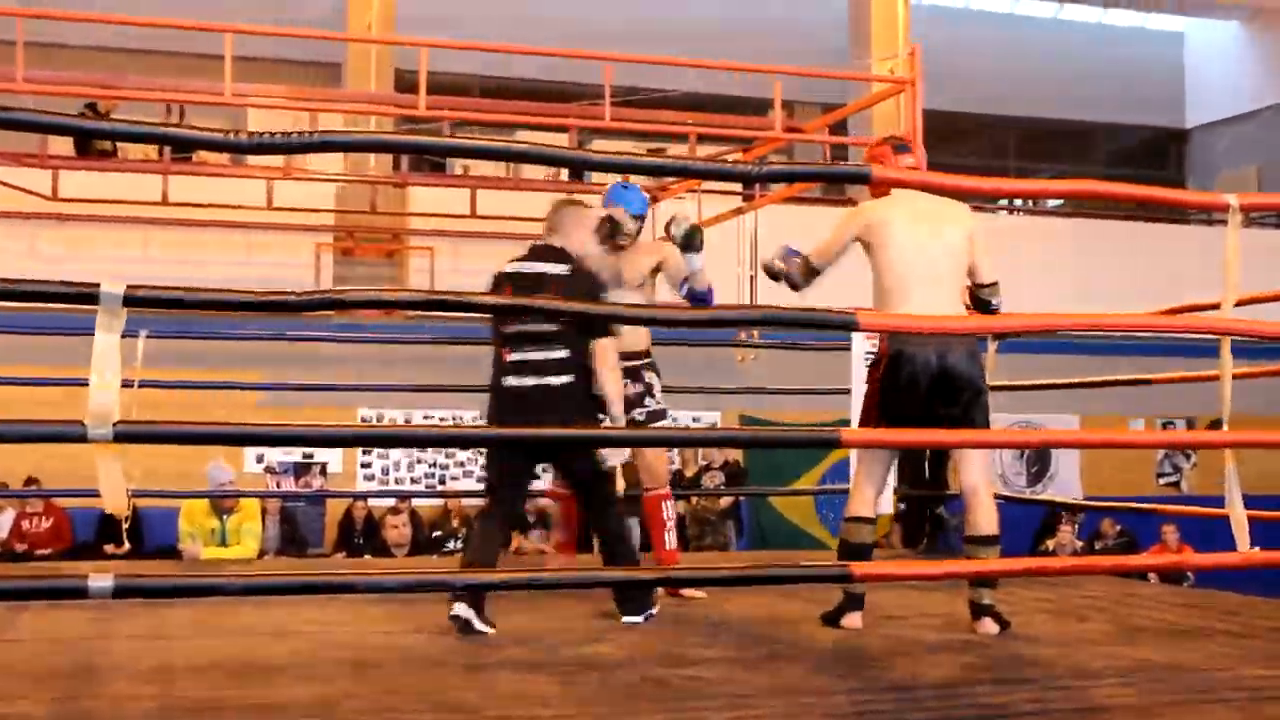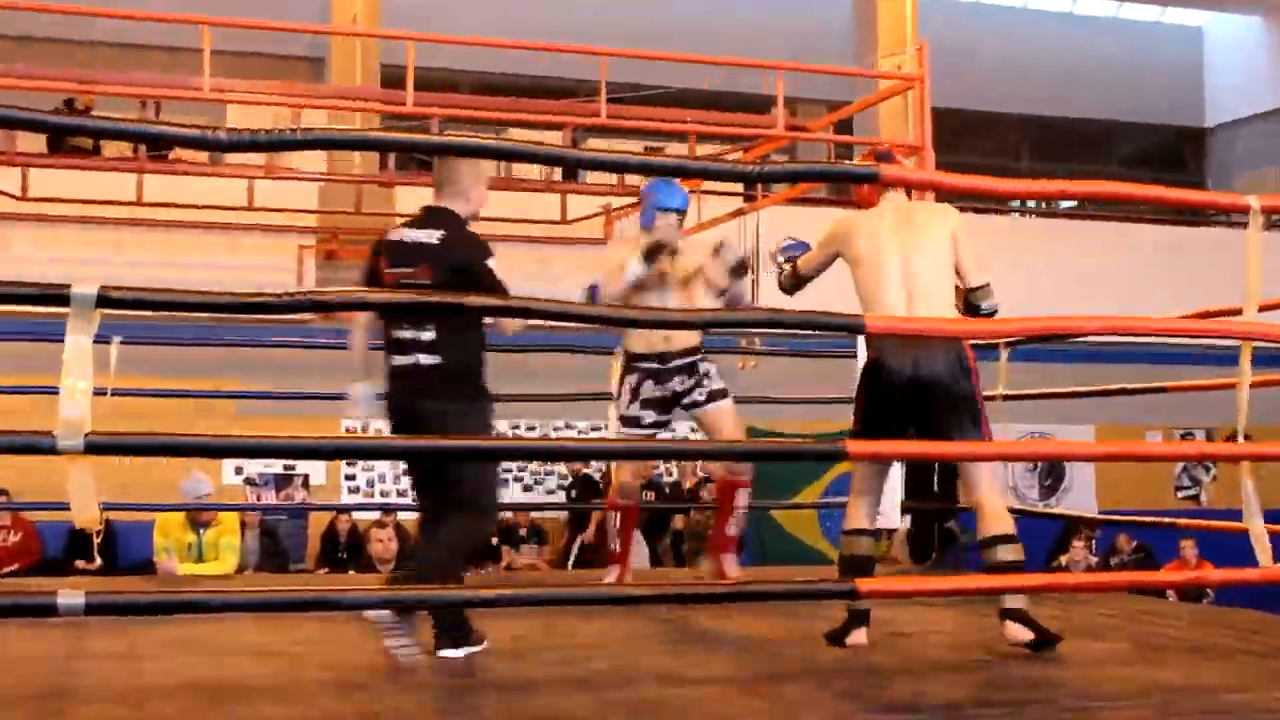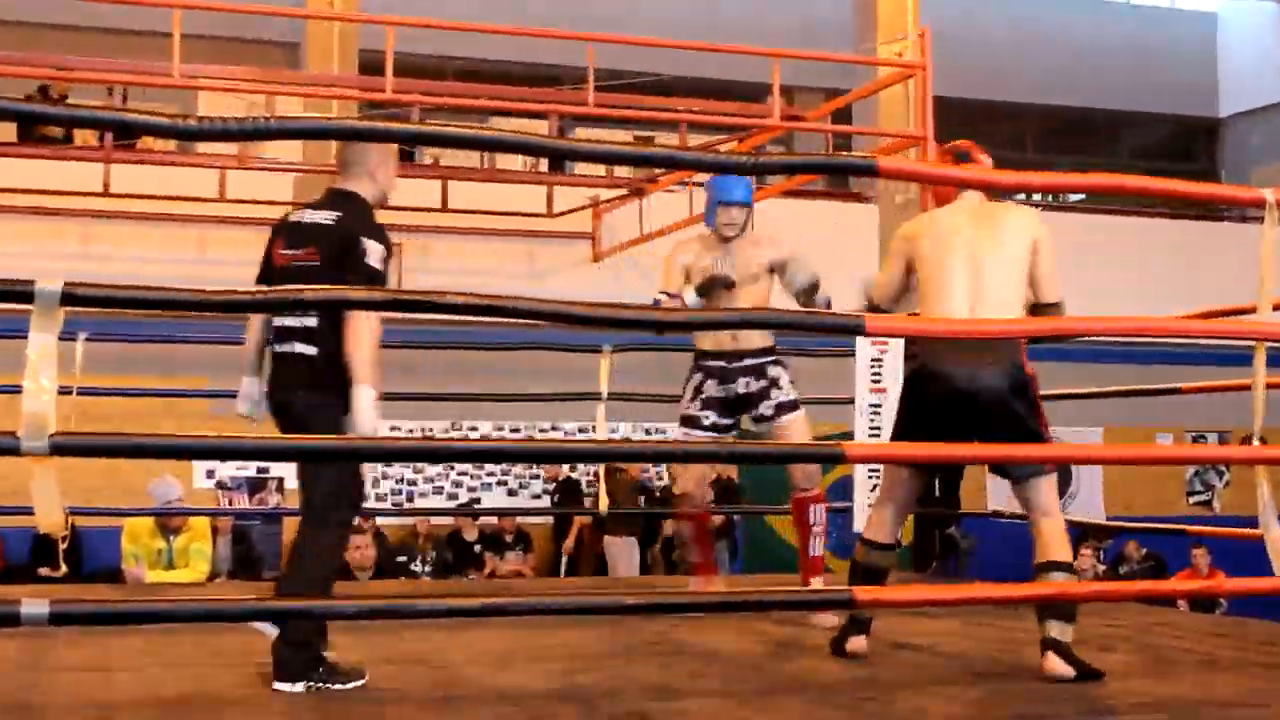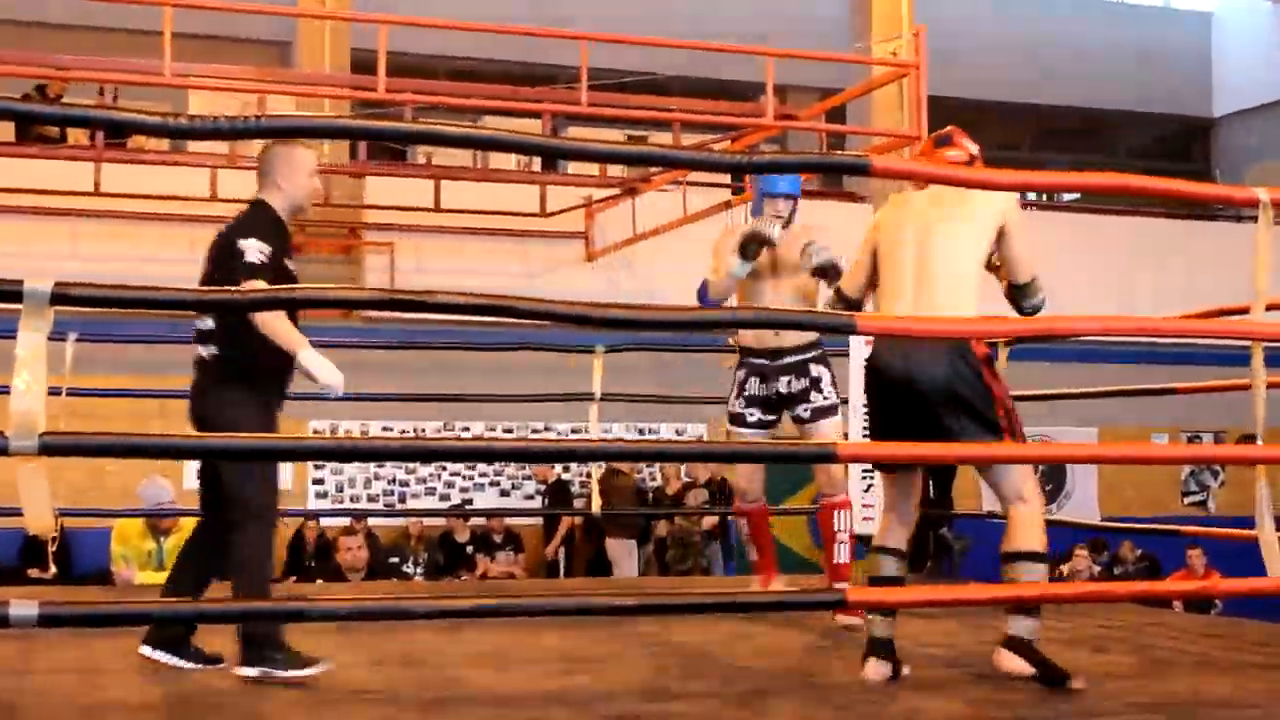
dt=0.4s
person 1, frame 1
left shoulder: (870, 214)
right shoulder: (960, 213)
left elbow: (809, 269)
right elbow: (989, 298)
left wrist: (779, 265)
left hip: (906, 351)
right hip: (961, 350)
left knee: (868, 481)
right knee: (976, 484)
left ankle: (852, 603)
right ankle: (984, 607)
person 1, frame 2
left shoulder: (851, 227)
right shoulder: (943, 216)
left elbow: (796, 278)
right elbow: (982, 302)
left wrist: (784, 267)
left hip: (888, 362)
right hip: (945, 358)
left knee: (864, 493)
right knee: (985, 489)
left ankle: (856, 619)
right ankle: (1015, 613)
person 1, frame 3
left shoulder: (918, 230)
right shoulder: (1024, 220)
left elbow: (878, 307)
right elbow: (1052, 312)
left hip: (937, 372)
right hip: (1004, 372)
left knee: (890, 503)
right knee: (1045, 514)
left ankle: (857, 627)
right ankle: (1057, 645)
person 1, frame 4
left shoulder: (893, 212)
right shoulder: (996, 201)
left elbow: (846, 302)
right elbow: (1029, 300)
left hip: (888, 361)
right hip: (951, 357)
left knee: (898, 512)
right knee: (1022, 497)
left ankle: (879, 649)
right ankle: (1019, 641)
person 2, frame 1
left shoulder: (504, 277)
right shoulder: (584, 283)
right elbow: (605, 354)
right wrist: (618, 423)
left hip: (509, 415)
right hip: (566, 417)
left knee: (498, 512)
right knee: (603, 508)
left ankle: (468, 598)
right ankle: (635, 602)
person 2, frame 2
left shoulder: (390, 242)
right shoulder: (465, 246)
left elbow: (363, 315)
right elbow: (511, 322)
left wrist: (362, 379)
left hip: (404, 396)
right hip: (455, 398)
left knee: (439, 512)
right knee: (473, 511)
left ankle: (452, 630)
person 2, frame 3
left shoulder: (291, 224)
right shoulder: (362, 230)
left elbow: (264, 305)
right elbow: (361, 312)
left wrist: (249, 378)
right wrist: (365, 391)
left hip: (286, 385)
right hip: (328, 390)
left knee: (336, 500)
right knee: (326, 518)
left ankle: (287, 611)
right ankle: (299, 661)
person 2, frame 4
left shoulder: (256, 233)
right shoulder: (256, 232)
right elbow: (259, 302)
left wrist: (300, 366)
right wrist: (307, 354)
left hip: (225, 393)
right hip: (235, 393)
left knee: (221, 516)
right knee: (254, 515)
left ankle: (167, 636)
right ankle: (261, 646)
person 3, frame 1
left shoulder: (655, 252)
left elbow: (701, 299)
left wrist: (692, 253)
right wrist: (596, 245)
left hip: (638, 370)
left knee: (655, 471)
left ankle: (669, 572)
right ankle: (565, 554)
person 3, frame 2
left shoulder: (697, 250)
right shoulder: (621, 250)
left elbow: (732, 306)
right elbow: (599, 301)
left wrist: (736, 276)
right wrist: (640, 264)
left hip: (691, 365)
right hip: (642, 372)
left knee: (738, 455)
right knee: (628, 479)
left ankle: (723, 551)
right ankle: (617, 567)
person 3, frame 3
left shoulder: (770, 249)
right shoulder: (685, 253)
left elbow: (816, 304)
left wrist: (812, 293)
right wrist: (698, 294)
left hip: (763, 368)
right hip: (711, 374)
left knee: (807, 471)
right knee: (689, 487)
left ankle: (814, 583)
right ankle: (705, 573)
person 3, frame 4
left shoulder: (810, 238)
right shoulder: (731, 241)
right elbow: (707, 302)
left wrist: (829, 269)
right wrist: (742, 260)
left hip: (807, 365)
right hip: (754, 369)
left knee: (832, 477)
right knee: (746, 484)
left ankle: (839, 589)
right ankle: (767, 576)
